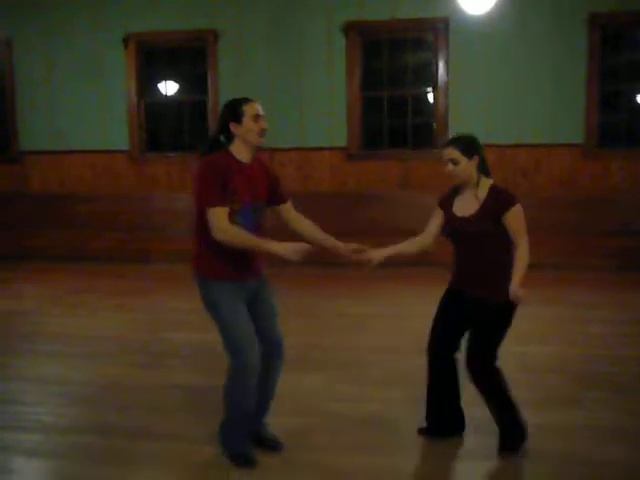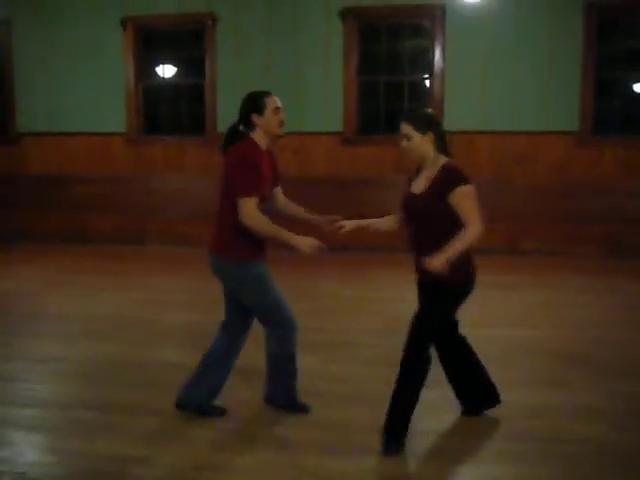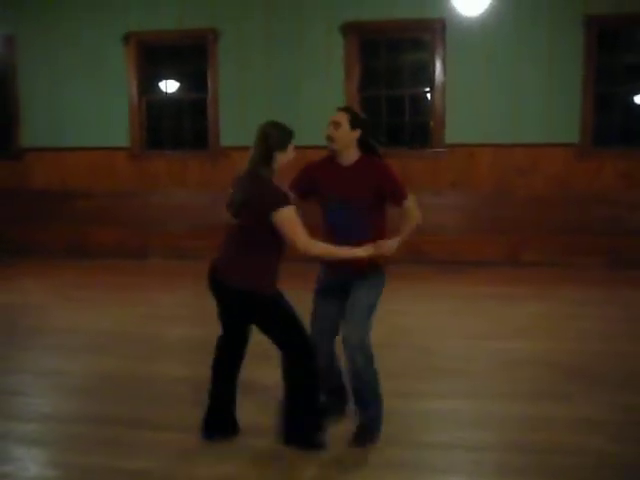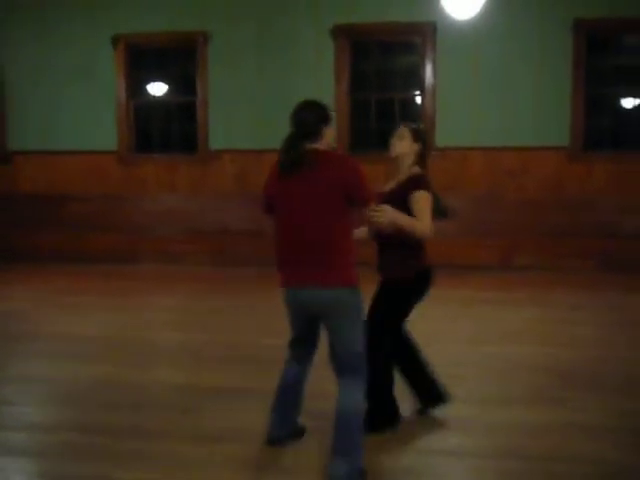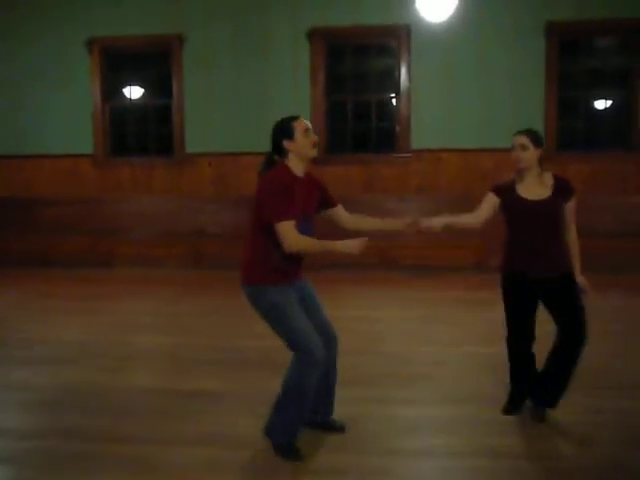
dt=1s
person 1, frame 1
left shoulder: (262, 171)
right shoulder: (212, 168)
left elbow: (294, 218)
right elbow: (220, 230)
left wrist: (338, 246)
right wrist: (277, 247)
left hip: (253, 276)
right hip: (218, 279)
left knee: (272, 350)
right knee: (247, 356)
left ankle: (254, 426)
right ankle: (234, 439)
person 1, frame 2
left shoulder: (262, 155)
right shoulder: (247, 157)
left elbow: (280, 202)
right elbow: (249, 217)
left wrist: (318, 220)
right wrist: (295, 240)
left hip: (237, 256)
right hip: (240, 259)
left knee: (235, 328)
right knee: (283, 324)
left ankle: (196, 396)
right ankle: (282, 394)
person 1, frame 3
left shoulder: (377, 170)
right shoulder: (318, 171)
left elbow: (413, 212)
left wrist: (395, 241)
left hip: (367, 271)
right hip: (334, 268)
left knee: (354, 336)
right knee: (320, 339)
left ankle: (370, 414)
right ankle: (335, 399)
person 1, frame 4
left shoulder: (278, 173)
right shoulder: (342, 166)
left hip: (295, 286)
right hip: (336, 286)
left knee: (300, 349)
right knee: (351, 374)
left ankle: (281, 426)
person 1, frame 5
left shoulder: (311, 183)
right shoulder: (276, 181)
left elbow: (346, 219)
right elbow: (290, 241)
left wrist: (396, 225)
right wrist: (340, 247)
left hip: (292, 278)
right hip: (266, 284)
left knee: (327, 341)
right knee: (310, 350)
left ankle: (316, 413)
right ankle: (281, 429)
person 2, frame 1
left shoulder: (501, 198)
right shoulder: (450, 199)
left elbow: (521, 244)
right elbow: (425, 240)
left wrist: (516, 284)
right wrist: (385, 252)
left hip: (496, 295)
right hip: (461, 289)
left knee: (479, 360)
right knee: (438, 349)
left ankle: (513, 431)
right ankle: (445, 422)
person 2, frame 2
left shoulder: (452, 176)
right shoulder: (419, 175)
left elbow: (475, 226)
right elbow: (400, 221)
left wrist: (445, 257)
right wrist: (358, 224)
left hip: (451, 277)
right hip: (432, 276)
left knee: (417, 344)
right knee: (444, 335)
left ankle: (395, 430)
right ankle: (480, 396)
person 2, frame 3
left shoulder: (246, 182)
right shoulder: (271, 194)
right elbow: (305, 245)
right wrist: (357, 252)
left hip: (222, 276)
right hip: (252, 286)
left knee: (231, 345)
right knee: (299, 349)
left ankle: (217, 422)
right ankle: (300, 429)
person 2, frame 4
left shoulder: (417, 182)
right shoulder: (399, 180)
left elbow: (424, 229)
left wrist: (394, 216)
right wrist: (361, 231)
left hip: (406, 276)
right hip: (401, 273)
left knee: (376, 337)
right knee: (390, 333)
left ankle: (382, 414)
right ankle: (429, 393)
person 2, frame 5
left shoulder: (562, 187)
right shoulder: (504, 189)
left elbow: (570, 230)
right elbow: (475, 218)
left wrist: (578, 270)
right wrist: (443, 221)
left hip: (557, 273)
right hip: (518, 274)
left knee: (574, 330)
right knee: (519, 336)
left ankle: (540, 395)
right ankle: (519, 394)
